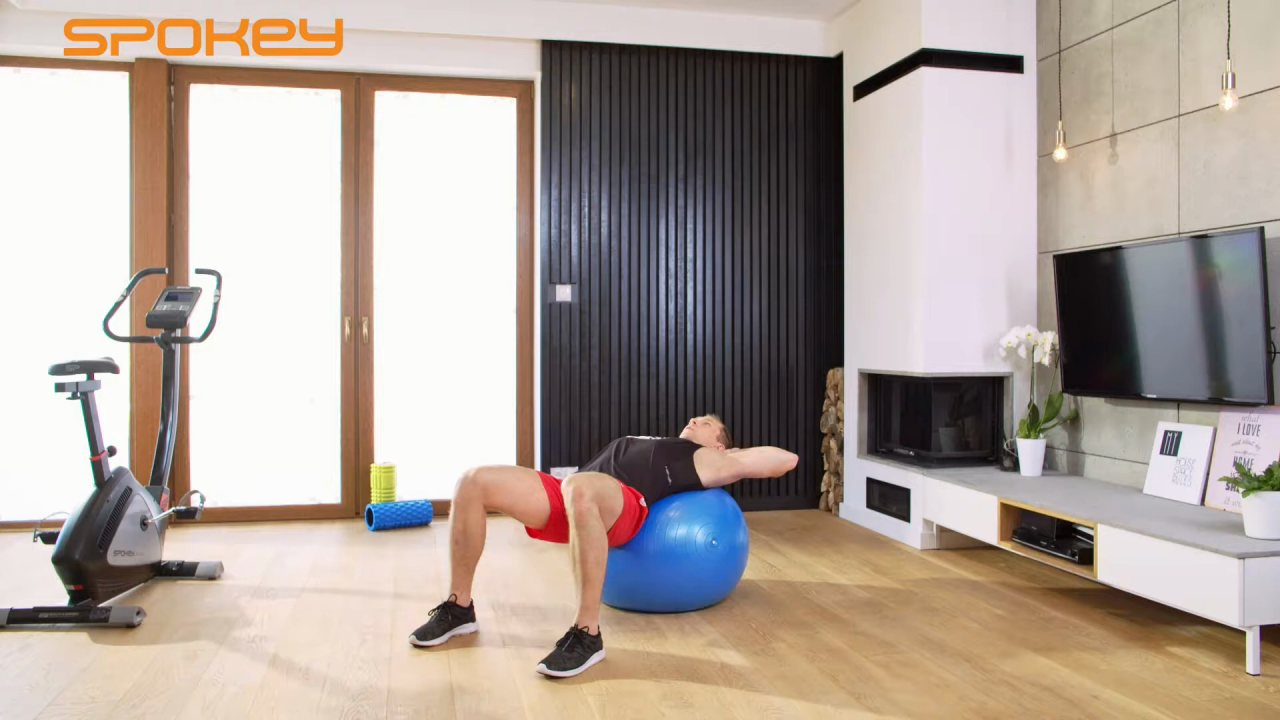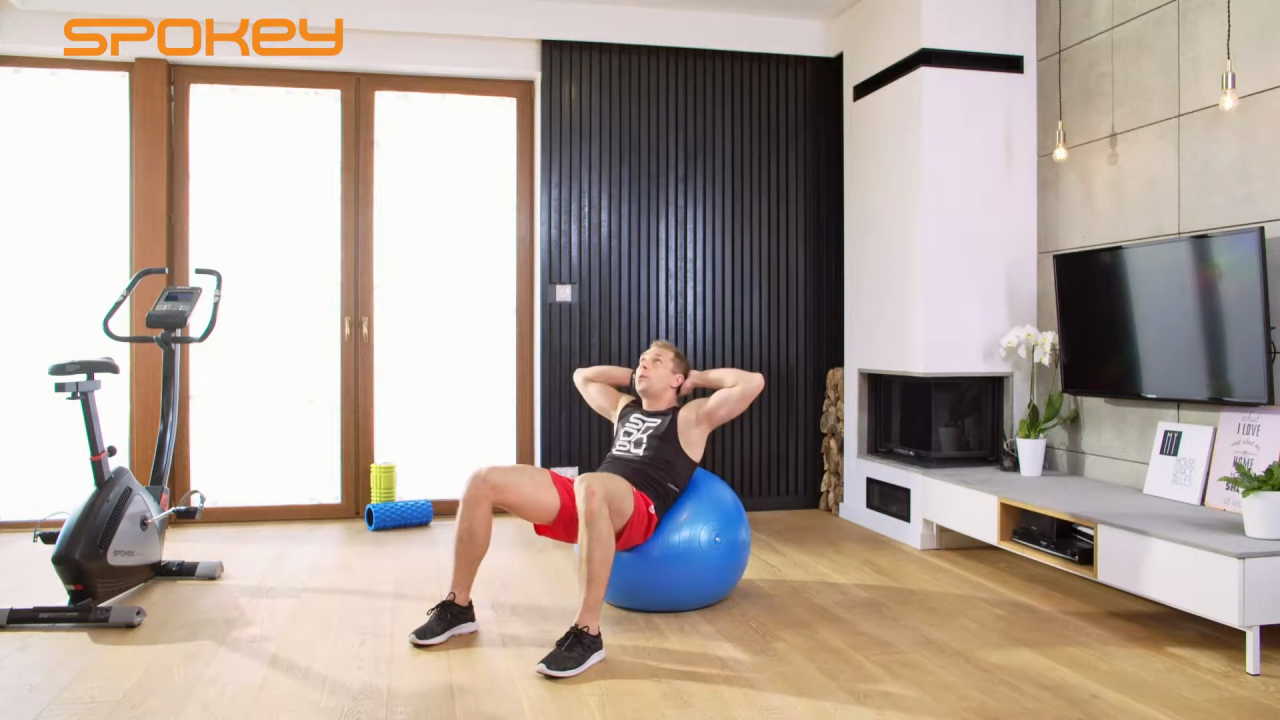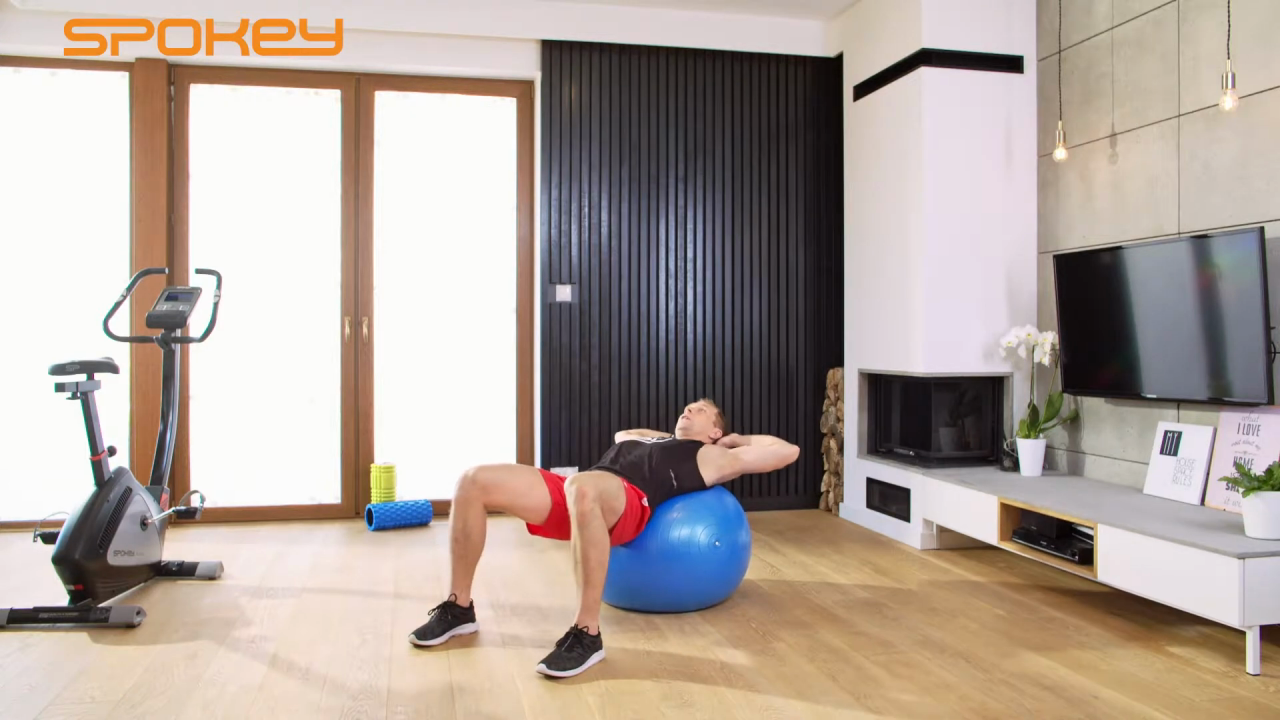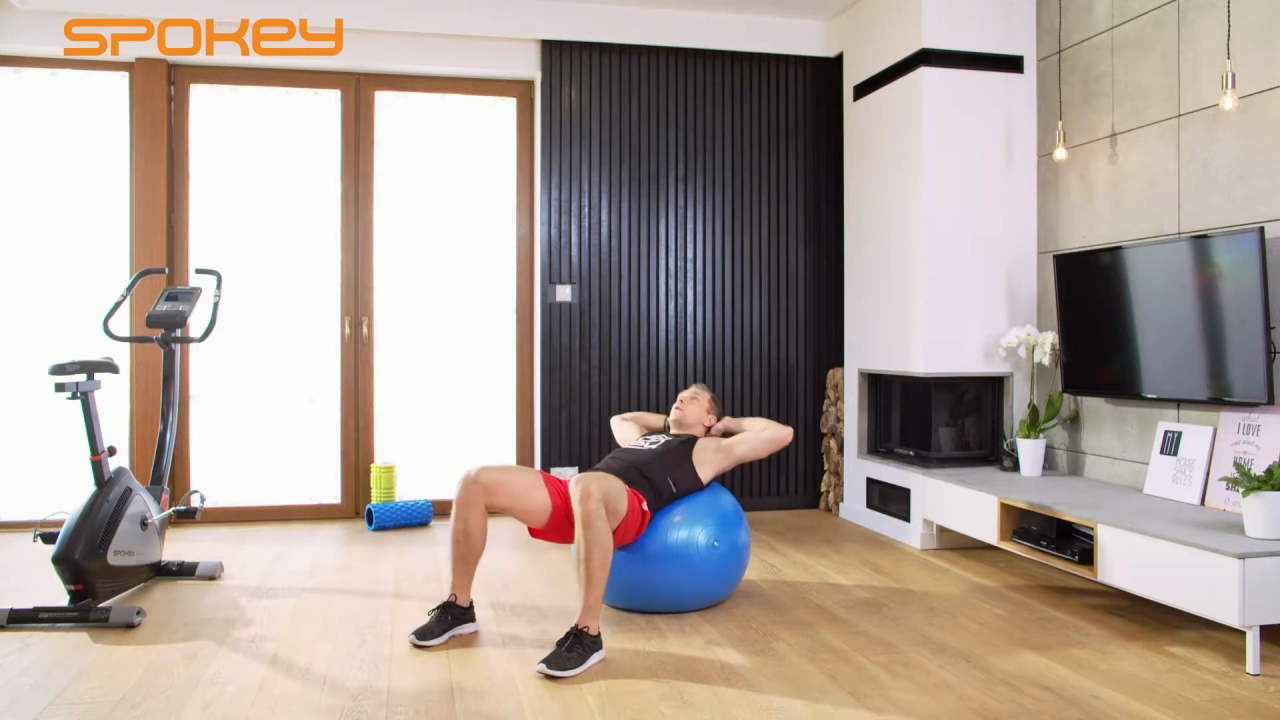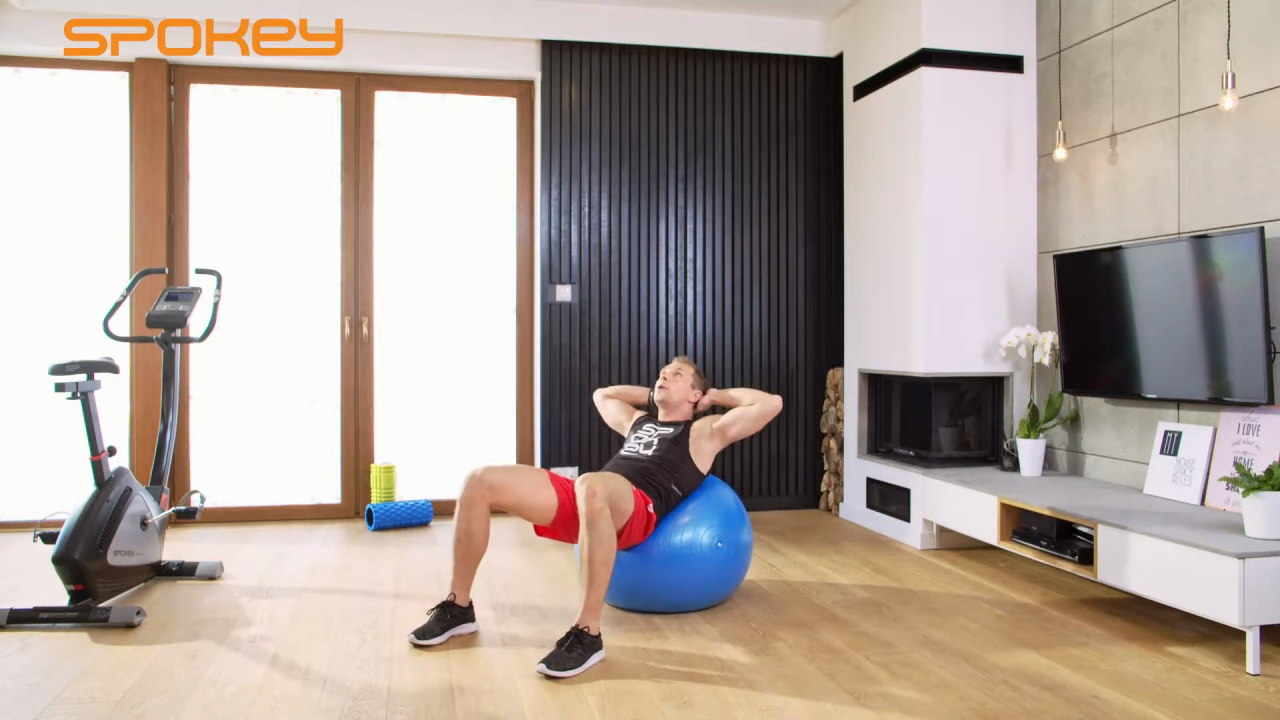
dt=1s
person 1, frame 1
left shoulder: (709, 460)
right shoulder: (664, 447)
left elbow: (787, 460)
right elbow: (630, 447)
left wrist: (735, 448)
right wrist: (672, 439)
left hip: (623, 501)
right hip: (574, 492)
left knee: (579, 491)
right knee: (474, 482)
left ankle: (587, 635)
right ankle: (459, 607)
person 1, frame 2
left shoulder: (691, 418)
right shoulder: (624, 408)
left elbow: (752, 383)
right elbow: (583, 376)
left wrist: (700, 377)
right wrist: (632, 376)
left hip: (637, 510)
right hip: (588, 499)
left knee: (591, 489)
right knee: (484, 482)
left ankle: (587, 634)
right ankle: (458, 607)
person 1, frame 3
left shoulder: (711, 458)
right shoulder: (661, 442)
left elbow: (788, 452)
right elbow: (622, 435)
left wrist: (736, 439)
left hip: (627, 502)
right hip: (577, 493)
left knee: (581, 490)
right knee: (474, 481)
left ankle: (587, 634)
right ankle: (459, 608)
person 1, frame 4
left shoulder: (709, 449)
right shoulder: (649, 435)
left elbow: (781, 434)
right elbow: (619, 418)
left wrist: (728, 423)
right wrist: (666, 419)
left hip: (630, 506)
right hip: (577, 495)
left knee: (587, 489)
right knee: (476, 482)
left ankle: (587, 633)
right ankle: (458, 607)
person 1, frame 5
left shoulder: (704, 432)
right shoulder: (639, 422)
left elbow: (771, 404)
right elbow: (602, 395)
left wrist: (717, 395)
right wrist: (652, 396)
left hip: (636, 509)
right hip: (585, 498)
left knee: (591, 489)
right knee: (480, 481)
left ankle: (588, 634)
right ankle: (458, 607)
